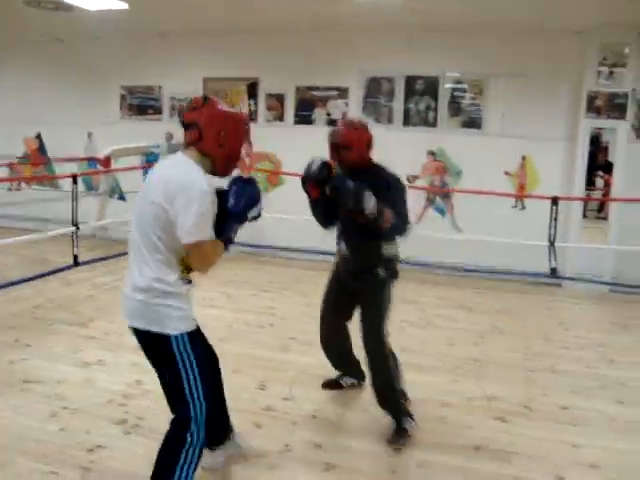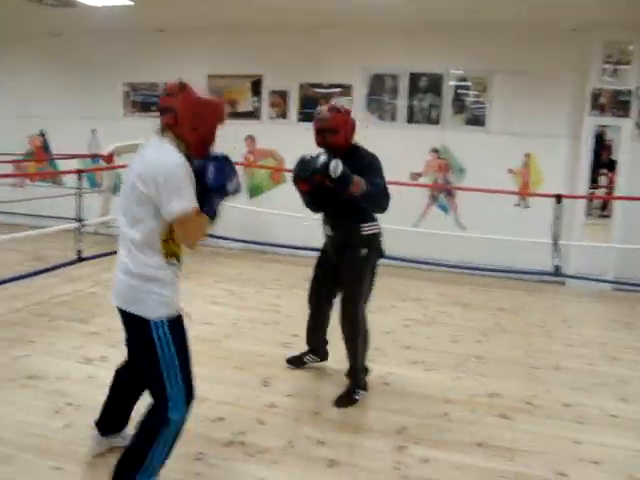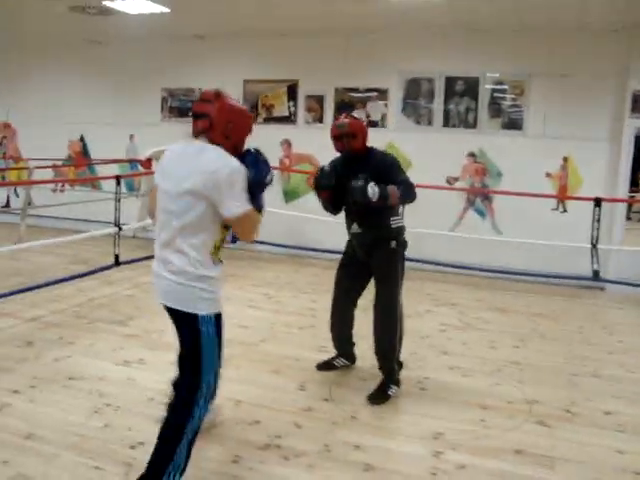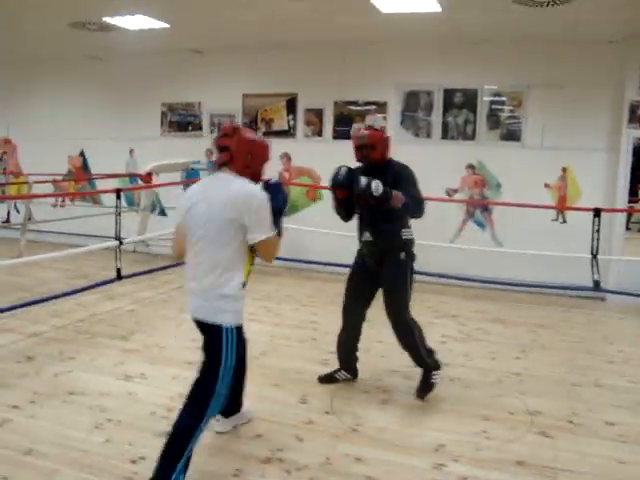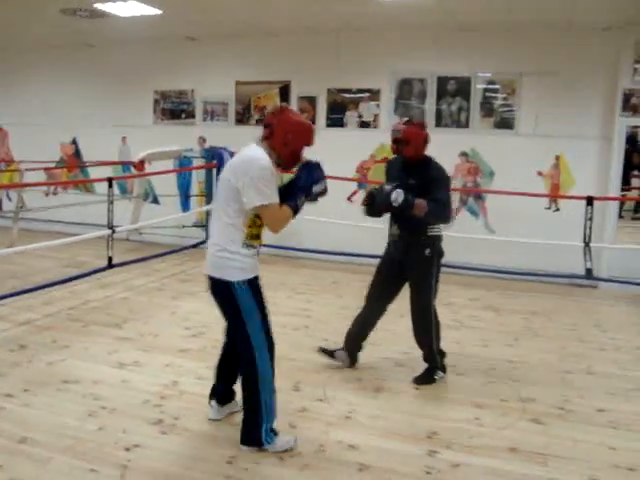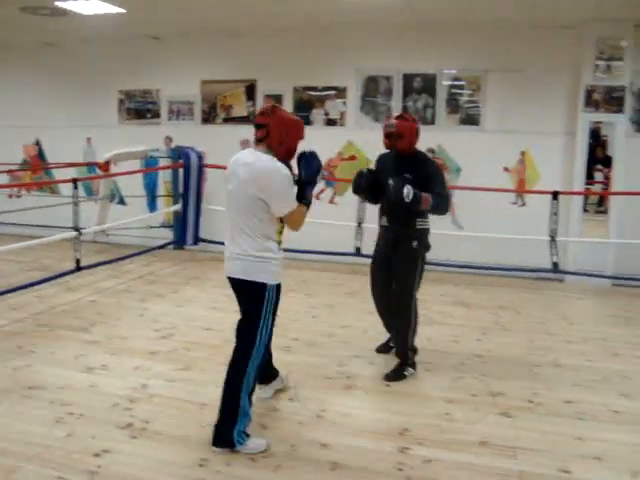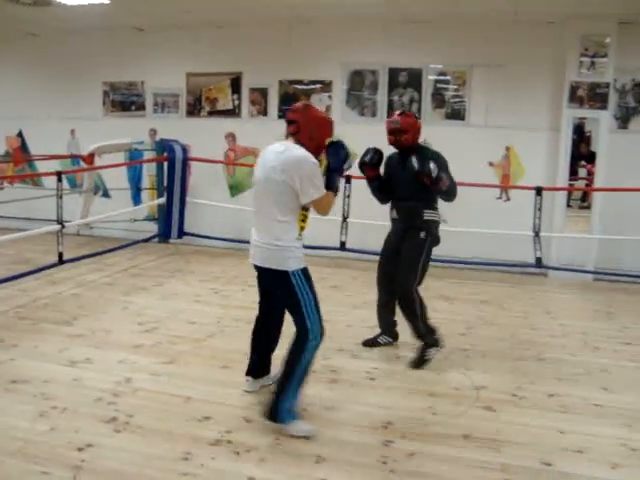
dt=0.3s
person 1, frame 1
left shoulder: (170, 167)
right shoulder: (194, 184)
right elbow: (200, 259)
left wrist: (223, 212)
right wrist: (234, 218)
left hip: (146, 301)
right hip: (163, 311)
left knee: (206, 369)
right knee: (194, 412)
left ankle: (218, 442)
person 1, frame 2
left shoulder: (150, 154)
right shoulder: (172, 164)
right elbow: (189, 235)
left wrist: (199, 190)
right wrist: (213, 196)
left hip: (132, 287)
right hip: (151, 295)
left knee: (141, 366)
right knee: (175, 398)
left ankle: (108, 432)
person 1, frame 3
left shoulder: (171, 154)
right shoulder: (227, 167)
left elbow: (154, 210)
right elbow: (247, 229)
right wrist: (255, 187)
left hip: (168, 281)
right hip: (195, 291)
right knee: (194, 396)
left ankle: (203, 384)
person 1, frame 4
left shoulder: (196, 190)
right shoulder: (251, 195)
left elbow: (180, 249)
right elbow: (268, 253)
right wrist: (275, 213)
left hip: (199, 301)
right hip: (222, 306)
left knee: (235, 354)
right knee: (205, 399)
left ankle: (229, 411)
person 1, frame 5
left shoulder: (251, 158)
right shoulder: (257, 164)
right elbow: (274, 221)
left wrist: (293, 191)
right wrist: (303, 191)
left hip: (223, 263)
right hip: (234, 268)
left knee: (240, 335)
right knee: (258, 348)
left ankle: (221, 400)
right ankle: (261, 432)
person 1, frame 6
left shoulder: (239, 161)
right shoulder: (275, 171)
right elbow: (295, 222)
left wrist: (292, 187)
right wrist: (306, 185)
left hip: (239, 264)
right hip: (260, 269)
left knee: (256, 331)
right knee: (251, 345)
left ankle: (267, 378)
right ankle: (230, 433)
person 1, frame 7
left shoulder: (270, 152)
right shoulder: (302, 159)
right elbow: (323, 206)
left wrist: (326, 169)
right wrist: (336, 172)
left hip: (262, 252)
right hip: (284, 258)
left knee: (269, 314)
right knee: (311, 330)
left ankle: (257, 373)
right ankle: (282, 408)
person 2, frame 1
left shoulder: (385, 181)
right shoulder: (336, 177)
left elbow: (400, 227)
right elbow: (327, 222)
left wrist: (371, 208)
right wrist: (315, 193)
left hip: (377, 266)
right hip: (347, 262)
left knee: (374, 338)
right knee: (330, 324)
left ankle: (400, 412)
right ankle: (351, 373)
person 2, frame 2
left shoulder: (365, 160)
right shoulder: (320, 159)
left elbow: (380, 202)
right elbow: (315, 205)
left wrist: (344, 177)
right wrist: (304, 184)
left hip: (361, 245)
right hip: (334, 242)
left knee: (352, 312)
right knee: (318, 301)
left ankle: (357, 382)
right ankle: (316, 351)
person 2, frame 3
left shoulder: (382, 161)
right shoulder: (337, 166)
left elbow: (409, 194)
right elbow: (334, 208)
left wrist: (377, 192)
right wrist: (324, 191)
left hip: (388, 241)
right hip: (357, 242)
left knee: (387, 307)
right knee: (341, 300)
left ankle: (390, 376)
right ankle: (345, 354)
person 2, frame 4
left shoulder: (399, 172)
right shoulder: (356, 175)
left elbow: (417, 208)
right elbow: (346, 215)
left wrist: (383, 193)
right wrist: (340, 192)
left hip: (397, 252)
right hip: (368, 251)
left knee: (399, 314)
right knee: (352, 310)
left ankle: (429, 366)
right ankle: (347, 367)
person 2, frame 5
left shoulder: (434, 173)
right shoulder: (394, 165)
left elbow: (444, 213)
left wrist: (405, 202)
right wrist: (375, 201)
left hip: (425, 246)
right hip: (397, 243)
left knee: (422, 305)
right knee: (376, 298)
left ankle: (436, 364)
right ankle: (349, 350)
person 2, frame 6
left shoulder: (427, 166)
right shoulder: (384, 160)
left elbow: (443, 205)
left wrist: (412, 196)
right wrist: (365, 188)
left hip: (412, 239)
right hip: (386, 234)
left knee: (404, 298)
right knee: (380, 291)
left ankle: (406, 359)
right ankle: (397, 337)
person 2, frame 7
left shoulder: (432, 158)
right shoulder: (394, 160)
left elbow: (450, 193)
right elbow: (384, 197)
left wrist: (432, 172)
right wrist: (371, 173)
left hip: (422, 230)
right hip: (400, 227)
left knee: (405, 288)
right knee: (385, 282)
left ankle: (429, 341)
right ankle: (388, 332)
